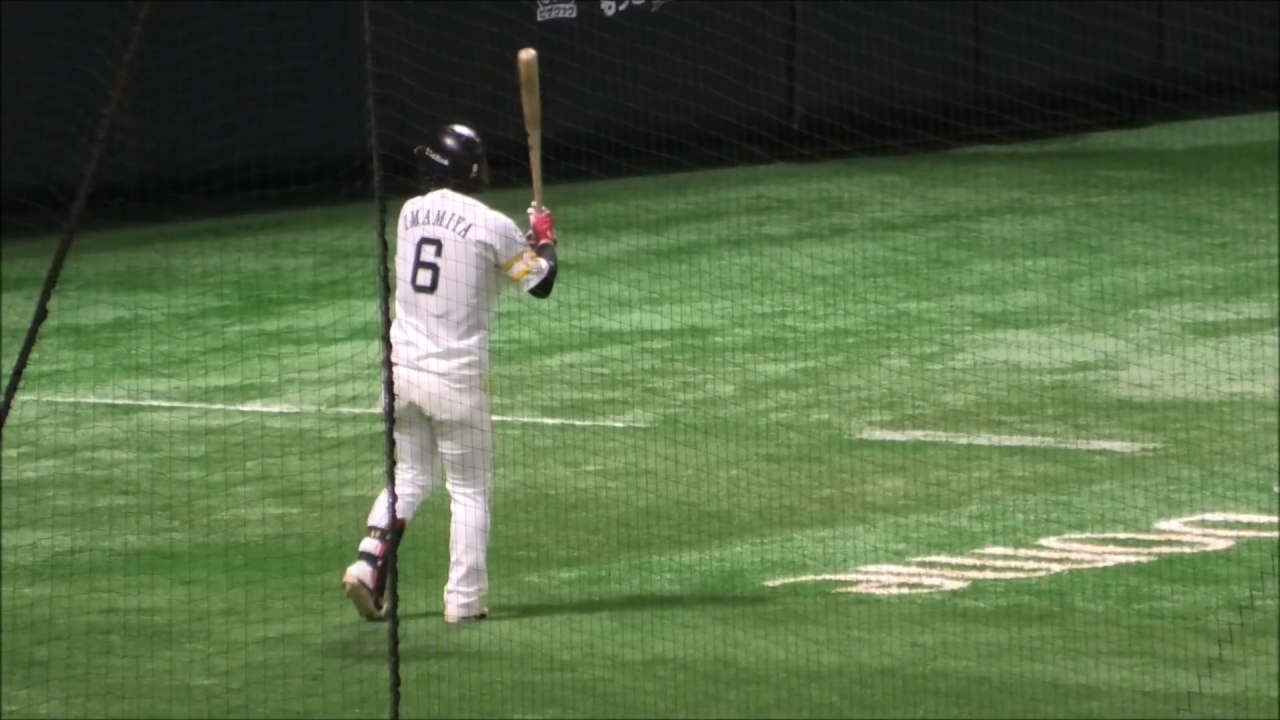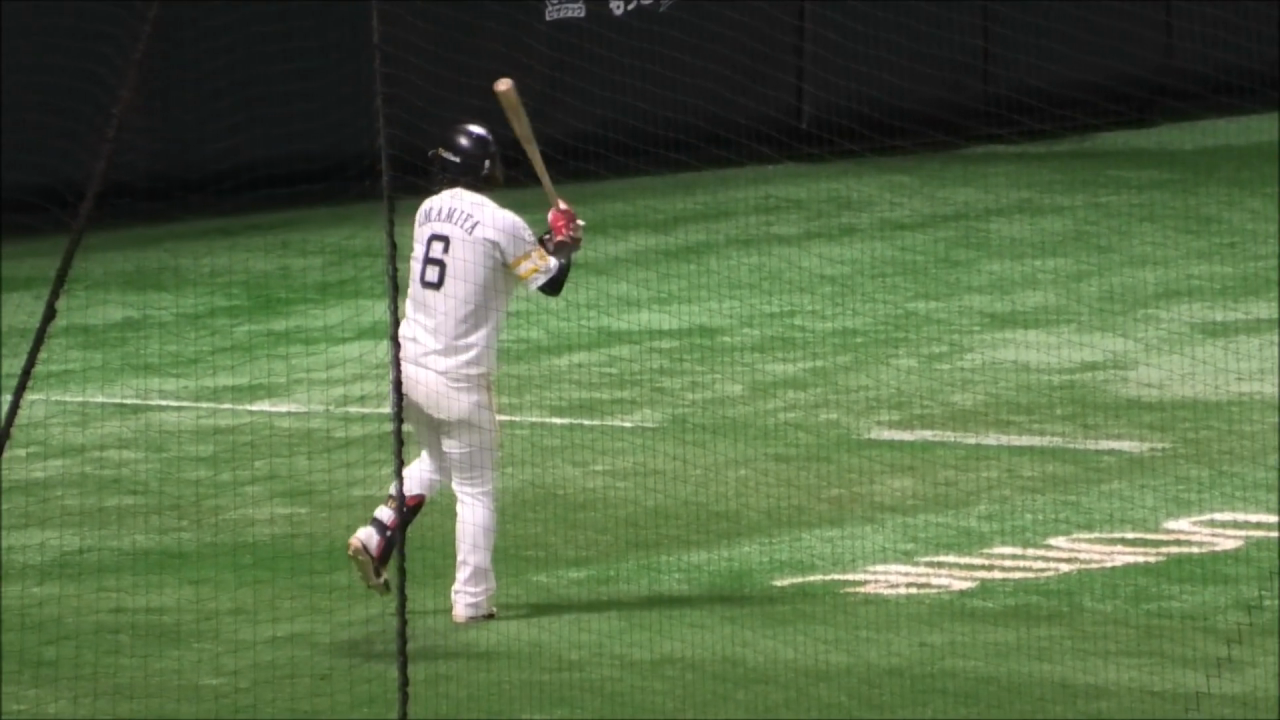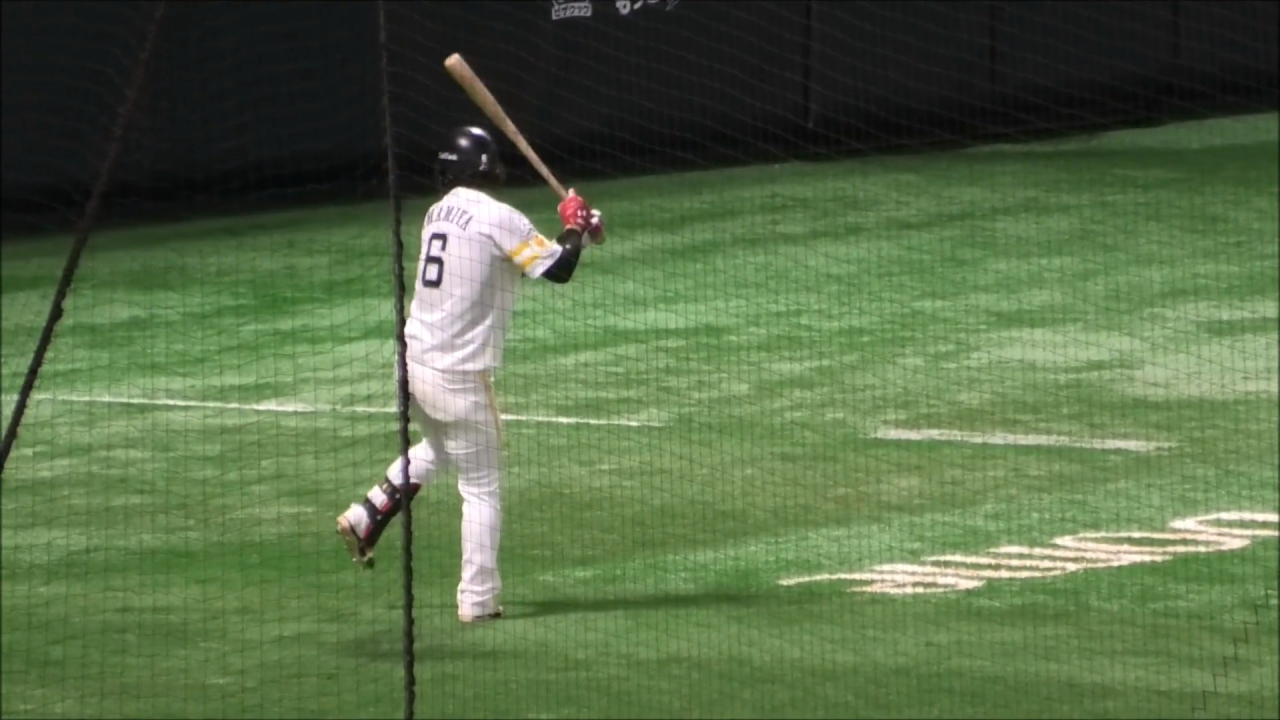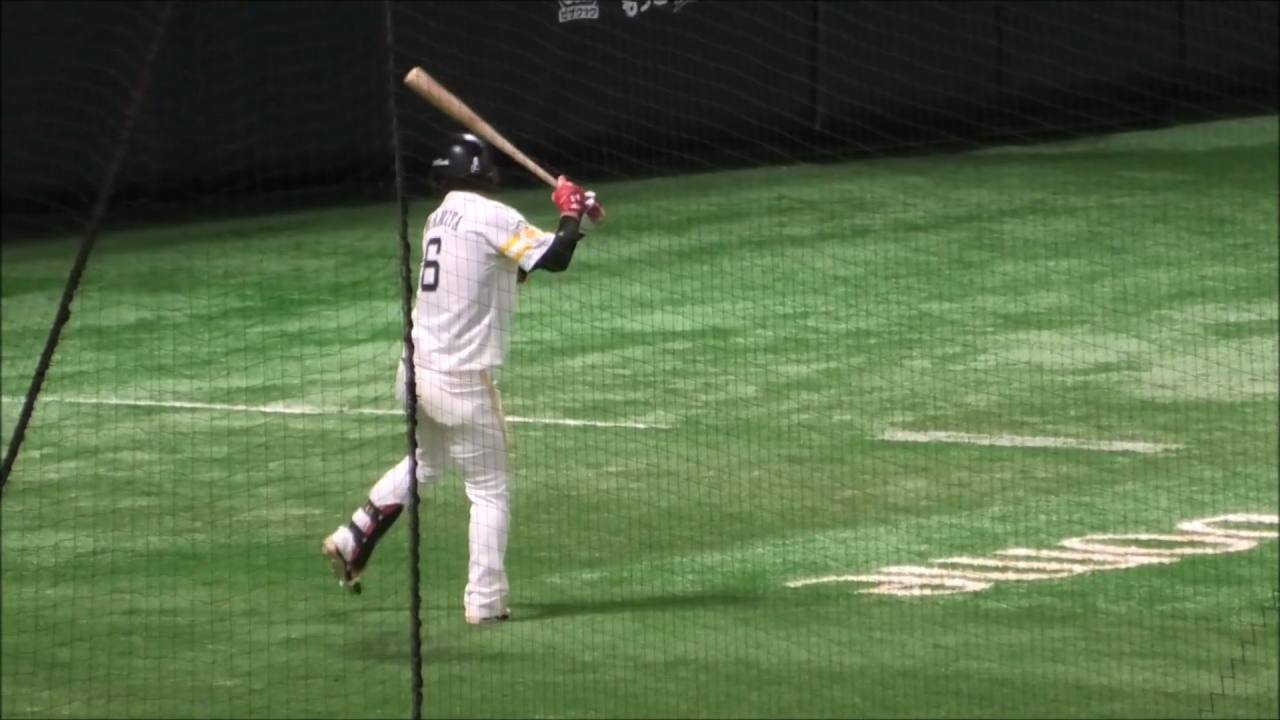
dt=0.2s
person 1, frame 1
left shoulder: (410, 212)
right shoulder: (493, 226)
right elbow: (541, 284)
left wrist: (524, 240)
right wrist: (544, 238)
left hip: (401, 370)
right hip: (454, 379)
left knee: (412, 474)
right knee: (470, 491)
left ankle: (369, 567)
right ankle: (464, 601)
person 1, frame 2
left shoulder: (428, 209)
right shoulder: (501, 222)
right elbow: (552, 282)
left wrist: (545, 242)
right wrist: (563, 238)
left hip: (408, 364)
right hip: (457, 377)
left knee: (436, 459)
right knee: (475, 490)
left ankle: (376, 535)
right ankle: (472, 600)
person 1, frame 3
left shoulder: (439, 211)
right shoulder: (498, 216)
right elbow: (559, 269)
left wrist: (573, 234)
right wrist: (576, 229)
left hip: (413, 362)
right hip: (458, 375)
left knee: (437, 448)
right knee: (481, 488)
left ankle: (365, 518)
right ankle: (478, 600)
person 1, frame 4
left shoulder: (439, 217)
right shoulder: (492, 215)
left elbow: (513, 264)
right elbow: (553, 257)
left wrist: (571, 219)
right wrist: (573, 215)
left hip: (413, 370)
right hip: (459, 379)
left knee: (425, 460)
right knee: (488, 490)
left ankle: (352, 541)
right ankle: (484, 600)
